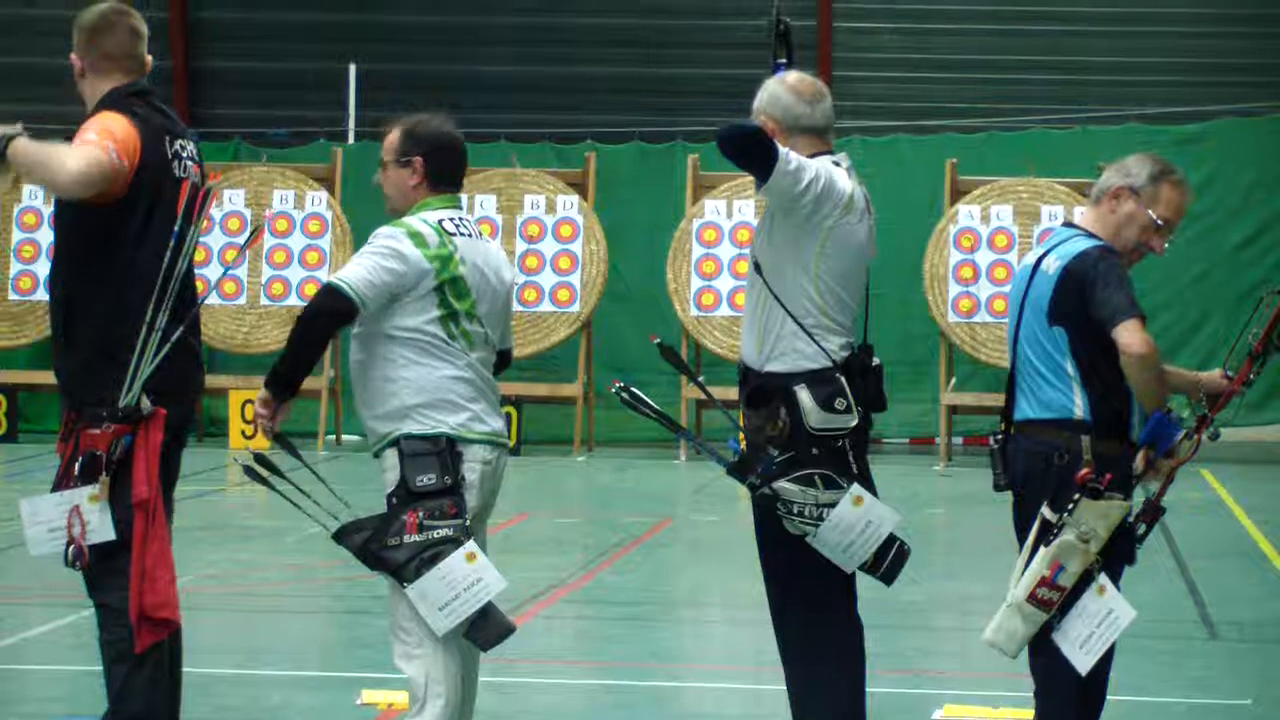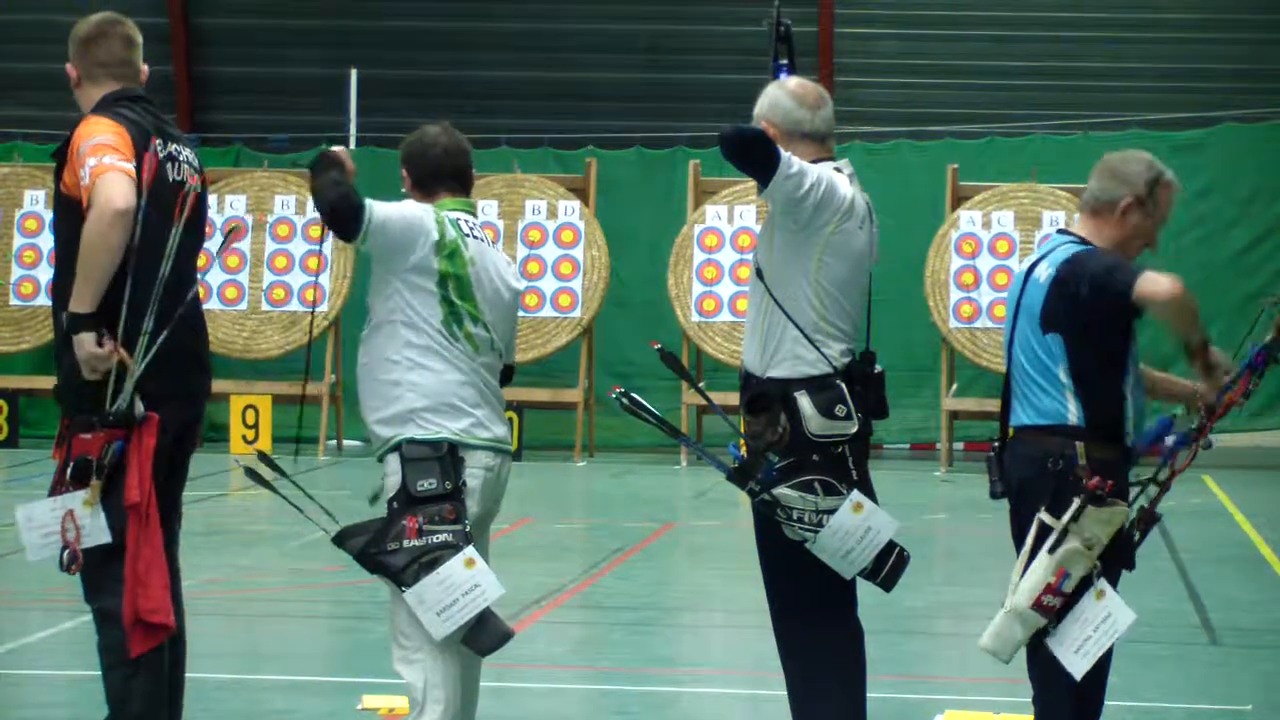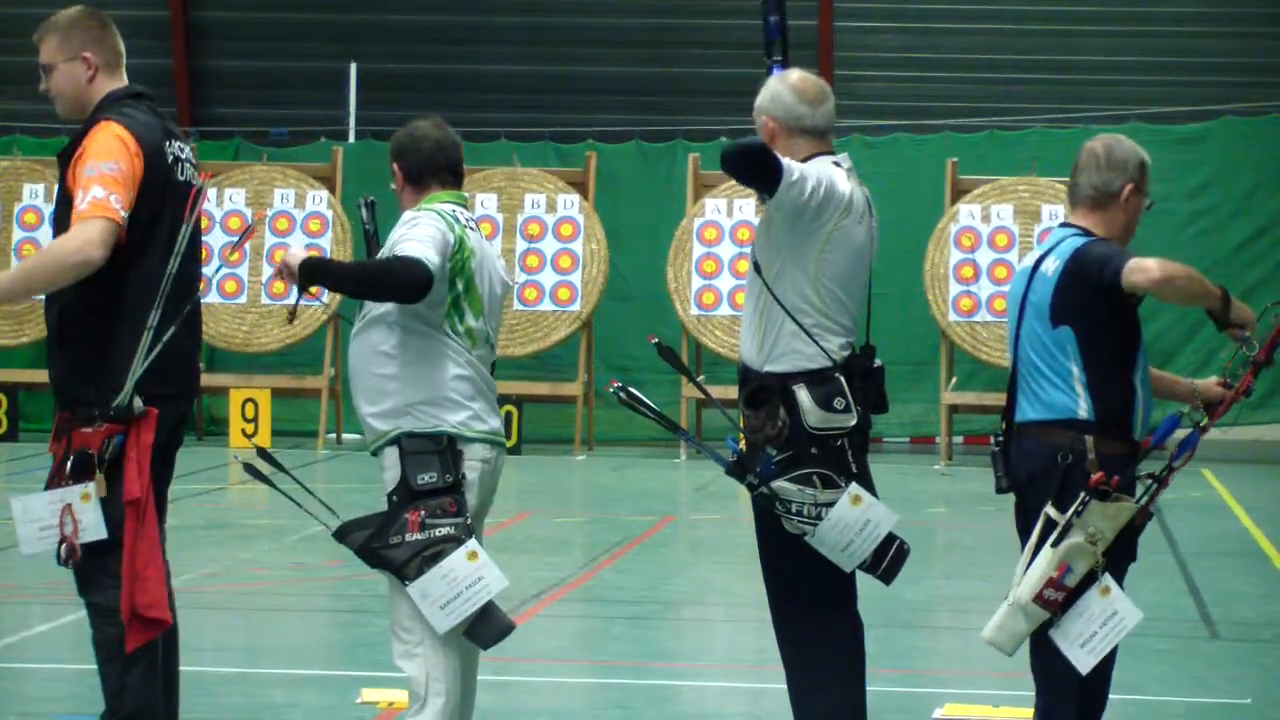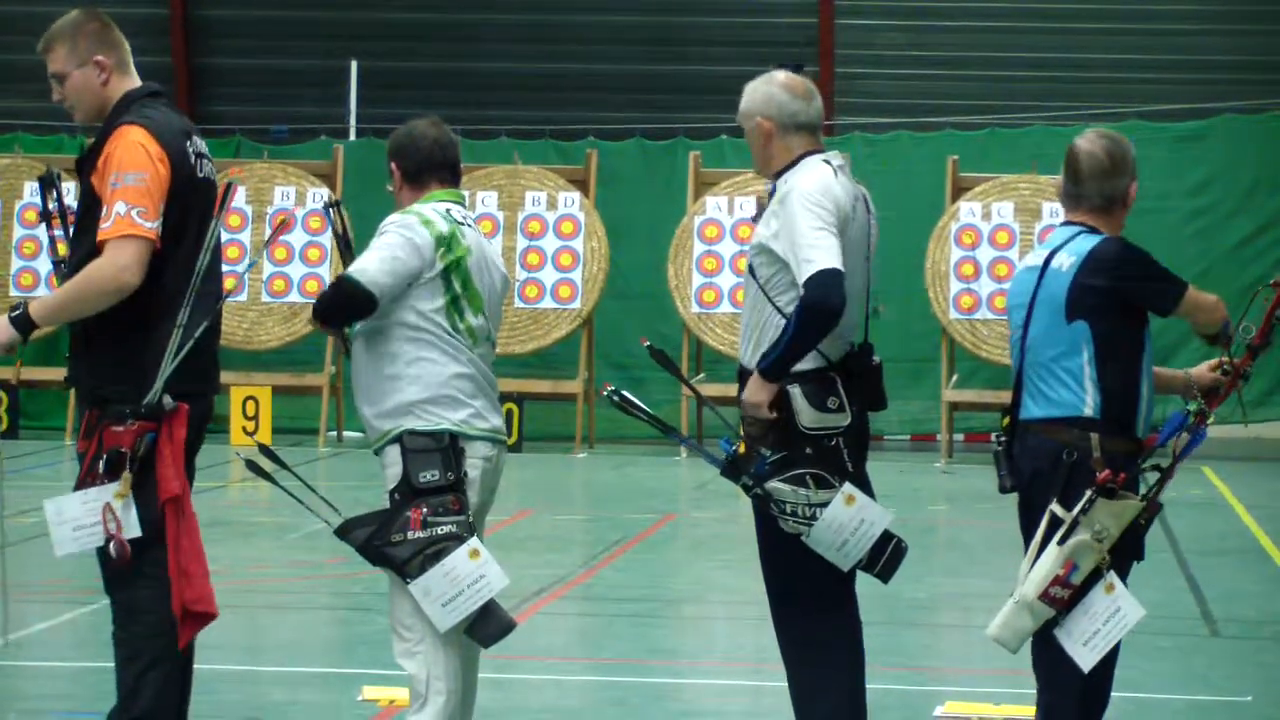
dt=1s
person 1, frame 1
left shoulder: (117, 128)
right shoulder: (172, 133)
left elbow: (76, 169)
left hip: (118, 384)
right hip: (161, 376)
left knee: (118, 566)
right knee: (142, 557)
person 1, frame 2
left shoulder: (100, 131)
right shoulder: (176, 143)
left elbow: (114, 208)
left wrist: (80, 318)
left hip: (119, 388)
right hip: (174, 381)
left knee: (117, 573)
right knee: (152, 564)
person 1, frame 3
left shoulder: (113, 134)
right shoulder: (166, 137)
left elbow: (87, 246)
left hip: (115, 391)
right hip: (155, 383)
left knee: (112, 572)
right knee: (139, 563)
person 1, frame 4
left shoulder: (133, 139)
right shoulder: (176, 131)
left elbow: (123, 269)
right wrist: (80, 237)
left hip: (140, 394)
right hip: (166, 385)
left knee: (138, 569)
right knee: (152, 564)
person 2, frame 1
left shoulder: (816, 185)
right shoulder: (840, 187)
left elbow: (736, 140)
left wrist: (764, 137)
left hip: (801, 416)
right hip: (814, 405)
left knee: (813, 595)
right knee: (808, 590)
person 2, frame 2
left shoulder: (817, 192)
right shoulder: (843, 192)
left elbow: (738, 143)
left wrist: (763, 136)
left hip: (803, 421)
right hip: (815, 411)
left knee: (812, 601)
right knee: (812, 598)
person 2, frame 3
left shoulder: (817, 188)
right shoulder: (840, 185)
left elbow: (740, 157)
left wrist: (763, 152)
left hip: (802, 417)
right hip: (813, 407)
left knee: (812, 594)
right knee: (810, 591)
person 2, frame 4
left shoulder: (805, 187)
right shoulder: (839, 183)
left elbow: (823, 297)
left wrist: (766, 373)
left hip: (800, 411)
right hip: (821, 405)
left knee: (807, 588)
right knee: (817, 586)
person 3, frame 1
left shoulder: (406, 239)
right shoulder: (489, 249)
left elbow: (327, 309)
left wrist: (278, 386)
right hip: (476, 447)
left knee: (423, 615)
person 3, frame 2
left shoulder: (420, 227)
right shoulder: (498, 259)
left elbow: (340, 208)
left wrist: (331, 163)
right hip: (479, 452)
left knee: (425, 624)
person 3, frame 3
left shoulder: (429, 222)
right shoulder: (481, 245)
left elbow: (409, 278)
left wrist: (311, 268)
right hip: (465, 444)
left knee: (424, 614)
person 3, frame 4
left shoulder: (418, 222)
right shoulder: (480, 243)
left elbow: (353, 294)
left wrist: (324, 312)
right wrist: (365, 324)
right hip: (470, 442)
left knee: (424, 612)
person 4, frame 1
left shoulder: (1046, 254)
right shoulder: (1094, 260)
right elbow: (1136, 348)
left wrist: (1196, 383)
left hip: (1042, 455)
right hip: (1079, 464)
left knee: (1059, 608)
person 4, frame 2
left shoulder: (1049, 260)
right shoulder: (1086, 267)
right elbow: (1165, 292)
left wrist: (1190, 389)
right wrist: (1201, 350)
left hip: (1046, 463)
right hip: (1074, 470)
left knee: (1060, 615)
person 4, frame 3
left shoulder: (1050, 257)
right shoulder: (1085, 259)
right elbow: (1156, 275)
left wrist: (1191, 390)
right wrist: (1224, 303)
left hip: (1050, 458)
right hip: (1080, 465)
left knee: (1067, 612)
person 4, frame 4
left shoulder: (1034, 262)
right shoulder: (1108, 258)
right elbow: (1209, 313)
left wrist: (1186, 380)
right wrist: (1217, 326)
left hip: (1044, 452)
right hip: (1086, 461)
